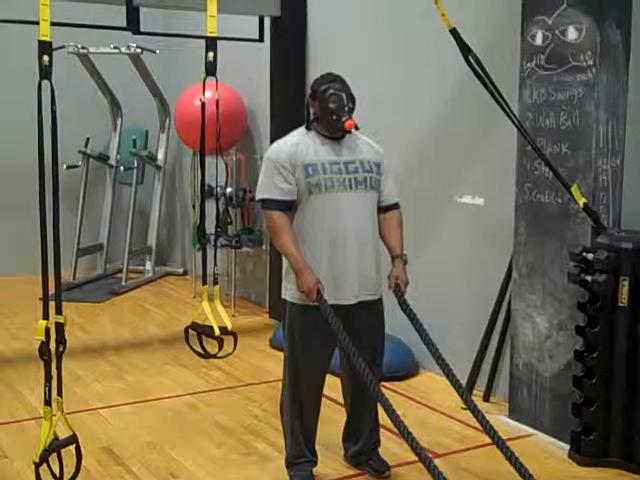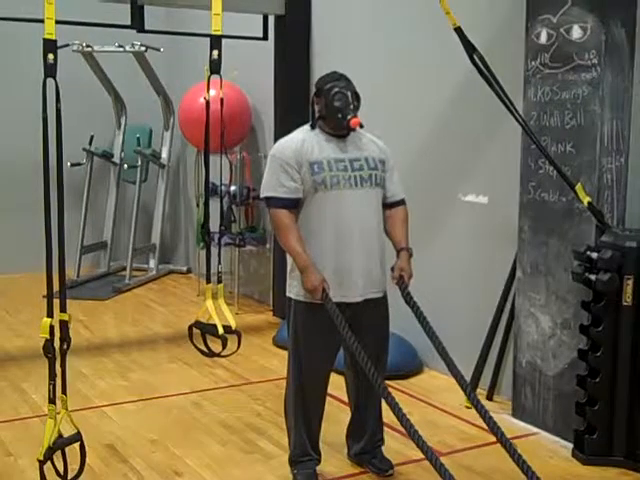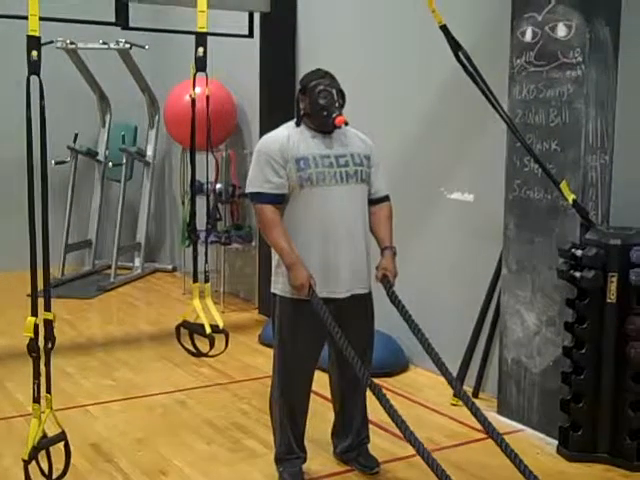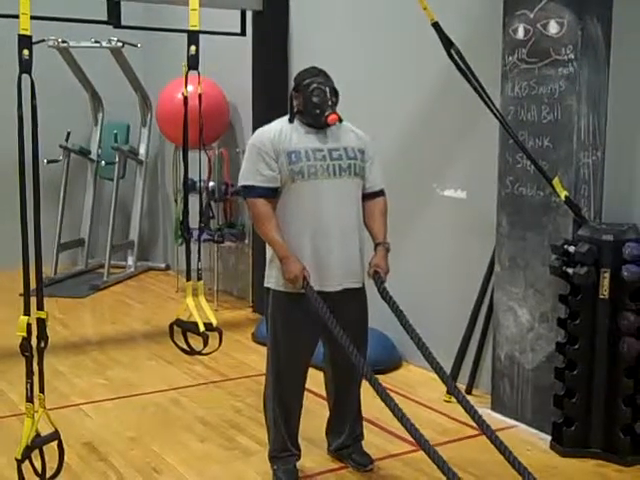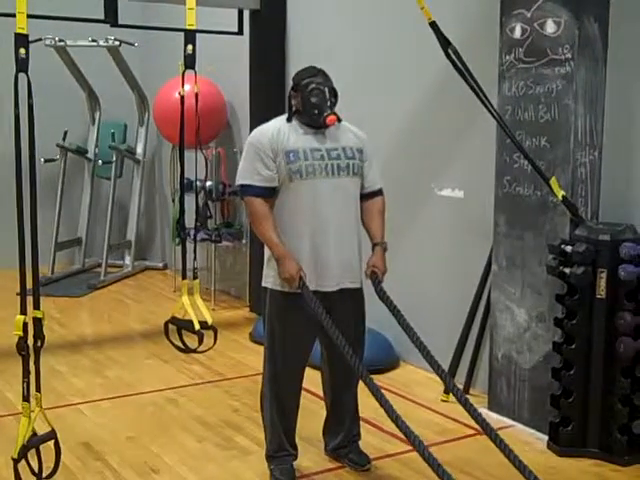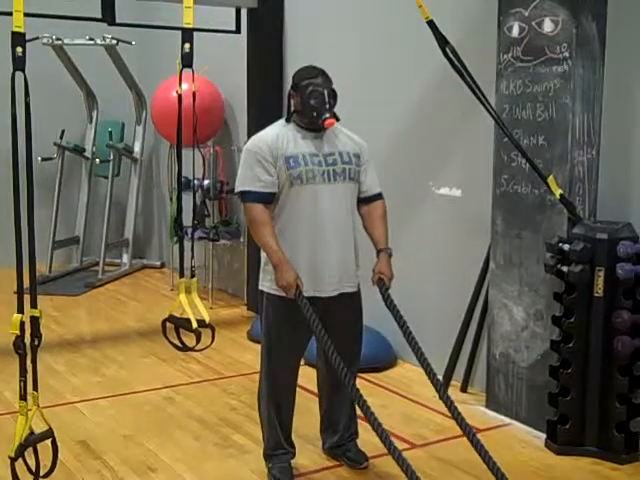
dt=0.5s
person 1, frame 1
left shoulder: (371, 152)
right shoulder: (287, 151)
left elbow: (388, 210)
right elbow: (276, 215)
left wrist: (397, 258)
right wrist: (301, 269)
left hip: (366, 289)
right hip: (311, 291)
left knee: (365, 375)
right knee: (304, 379)
person 1, frame 2
left shoulder: (376, 149)
right shoulder: (292, 149)
left elbow: (394, 205)
right elbow: (281, 214)
left wrist: (403, 251)
right wrist: (306, 268)
left hip: (370, 287)
right hip: (316, 289)
left knee: (369, 373)
right knee: (308, 377)
left ankle: (366, 447)
person 1, frame 3
left shoulder: (361, 144)
right shoulder: (277, 145)
left elbow: (378, 203)
right elbow: (266, 210)
left wrist: (387, 250)
right wrist: (293, 264)
left hip: (355, 283)
right hip: (301, 286)
left knee: (353, 369)
right knee: (293, 374)
left ankle: (352, 445)
person 1, frame 4
left shoulder: (356, 139)
right shoulder: (270, 139)
left elbow: (373, 196)
right elbow: (258, 202)
left wrist: (381, 245)
right wrist: (287, 258)
left hip: (348, 278)
right hip: (294, 281)
left knee: (348, 366)
right knee: (287, 371)
left ankle: (346, 441)
person 1, frame 5
left shoulder: (355, 139)
right shoulder: (268, 138)
left elbow: (372, 197)
right elbow: (256, 201)
left wrist: (378, 246)
right wrist: (283, 256)
left hip: (347, 277)
right hip: (292, 280)
left knee: (345, 365)
right knee: (284, 370)
left ankle: (342, 441)
person 1, frame 6
left shoulder: (353, 144)
right shoulder: (266, 144)
left elbow: (371, 201)
right elbow: (256, 208)
left wrist: (383, 252)
right wrist: (280, 265)
left hip: (343, 281)
right hip: (289, 283)
left knee: (342, 366)
right knee: (280, 371)
left ankle: (340, 439)
